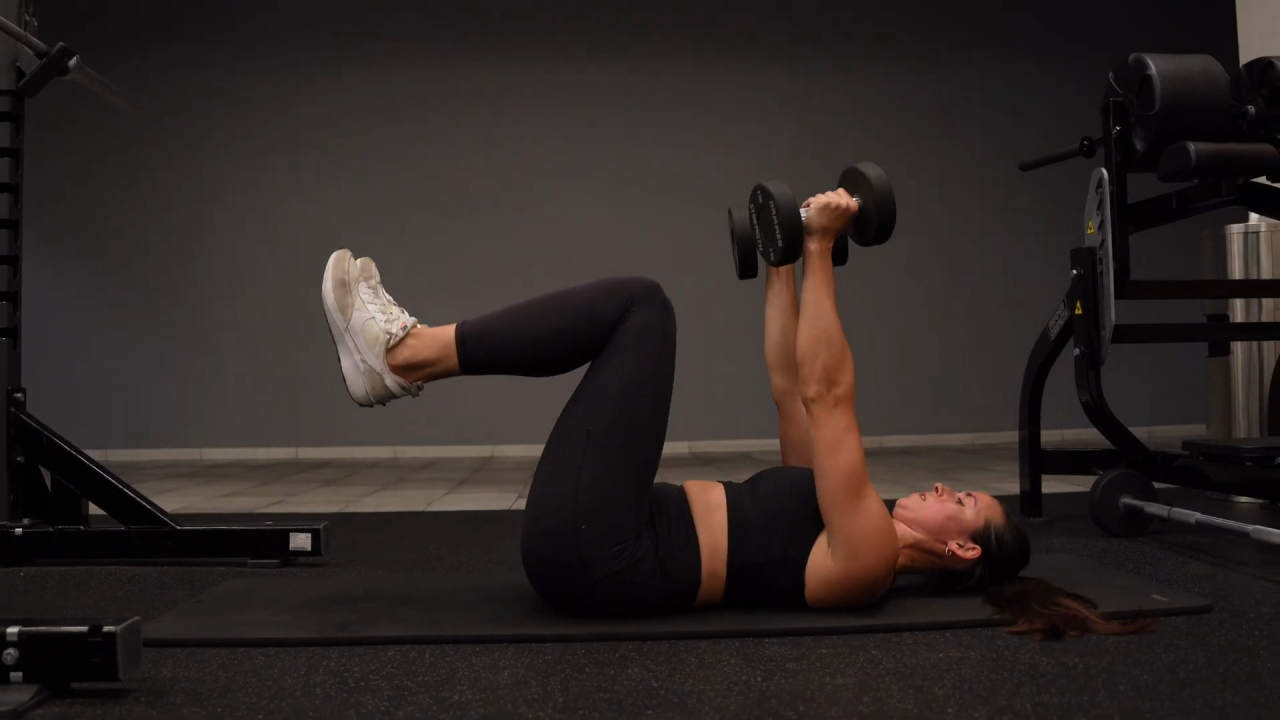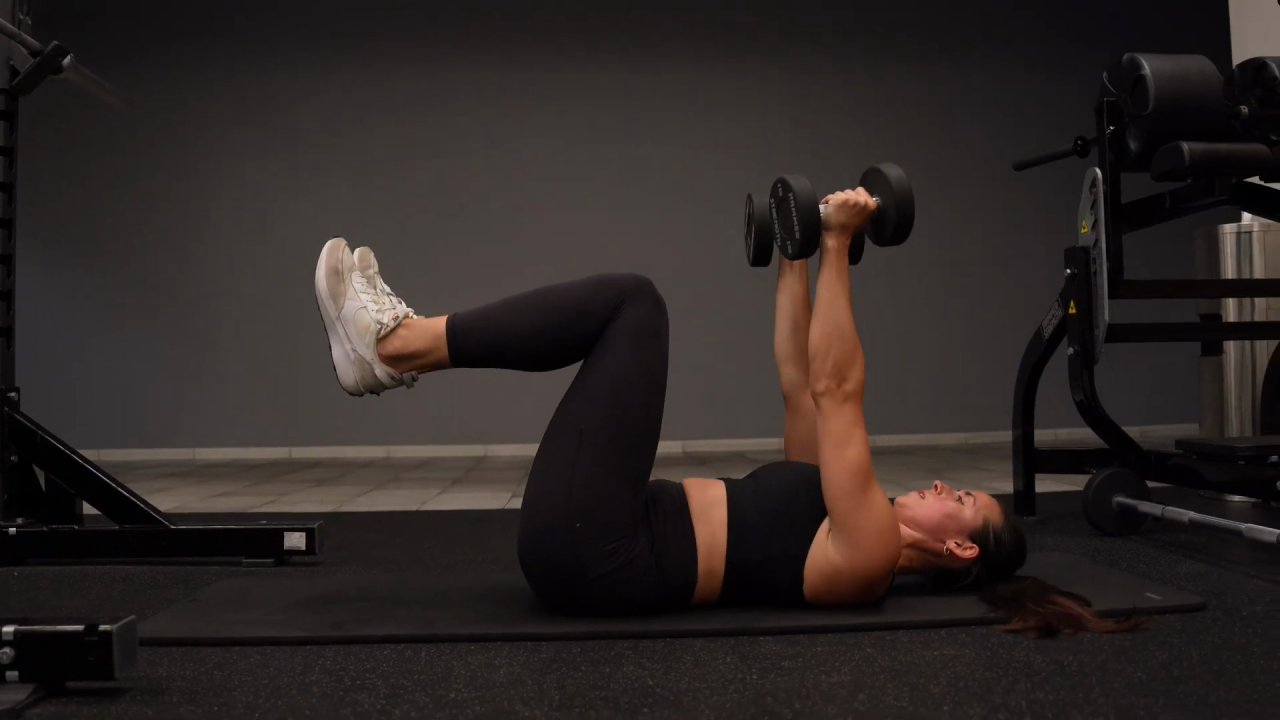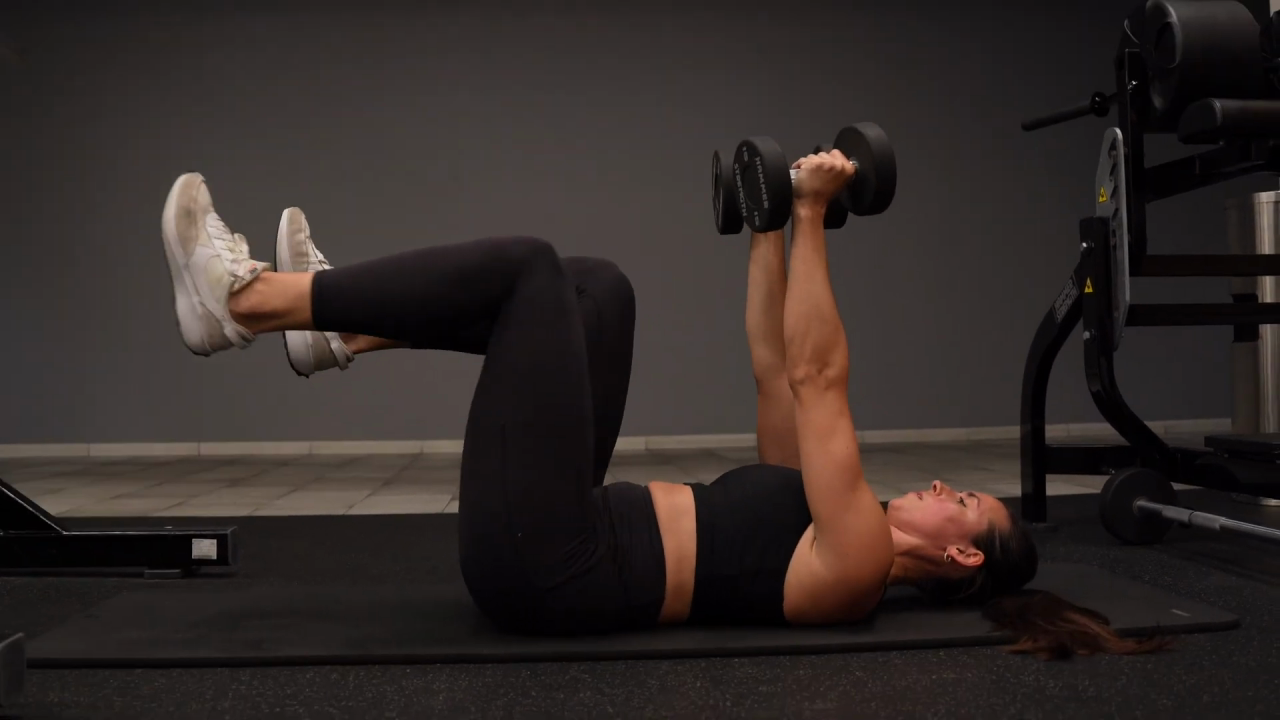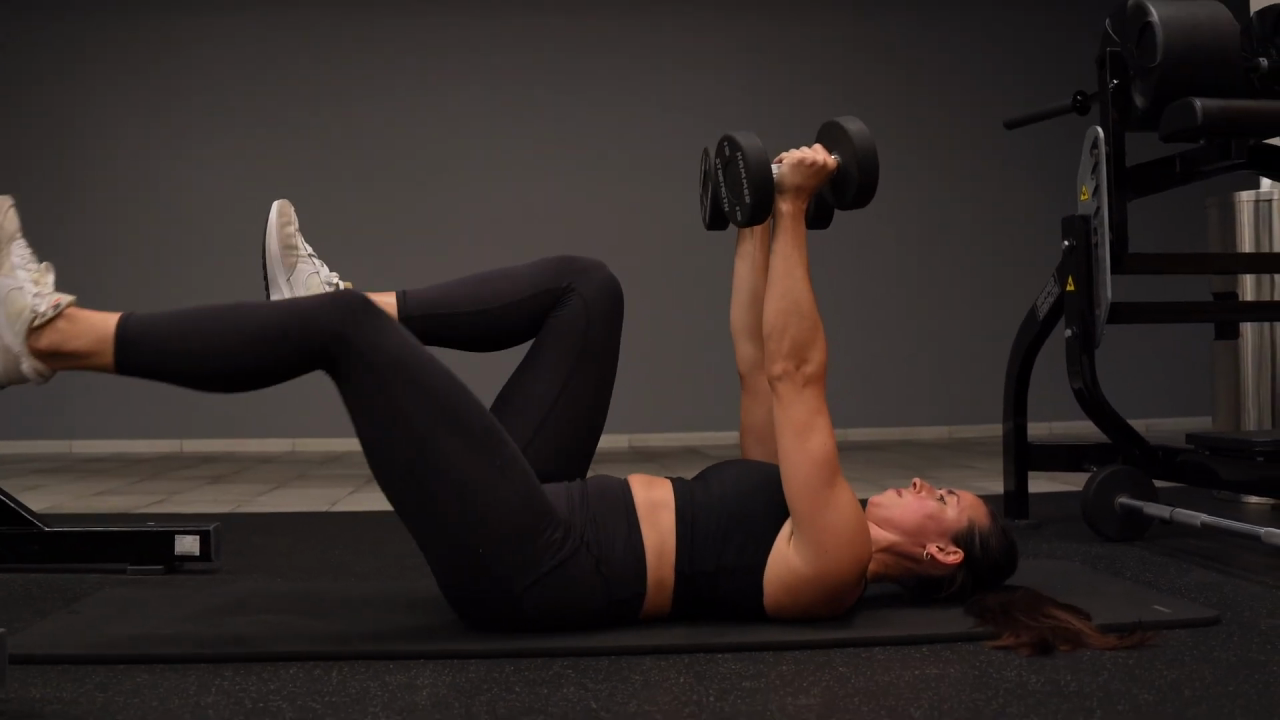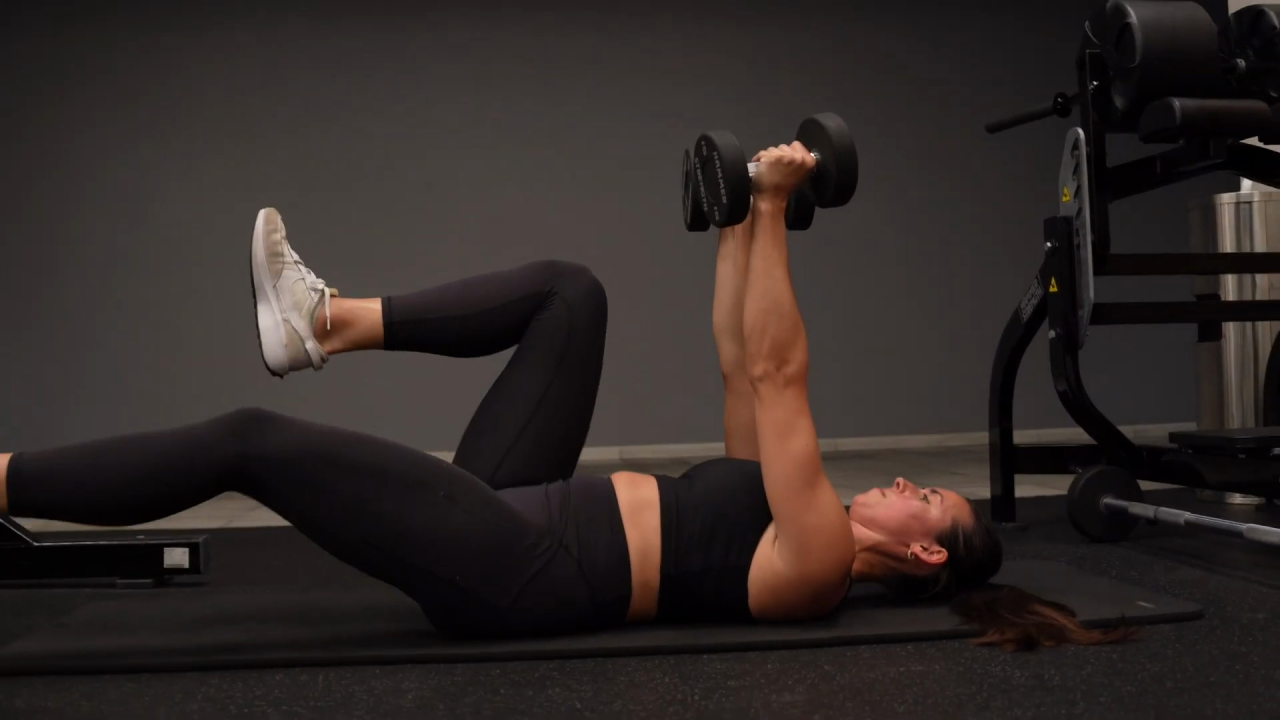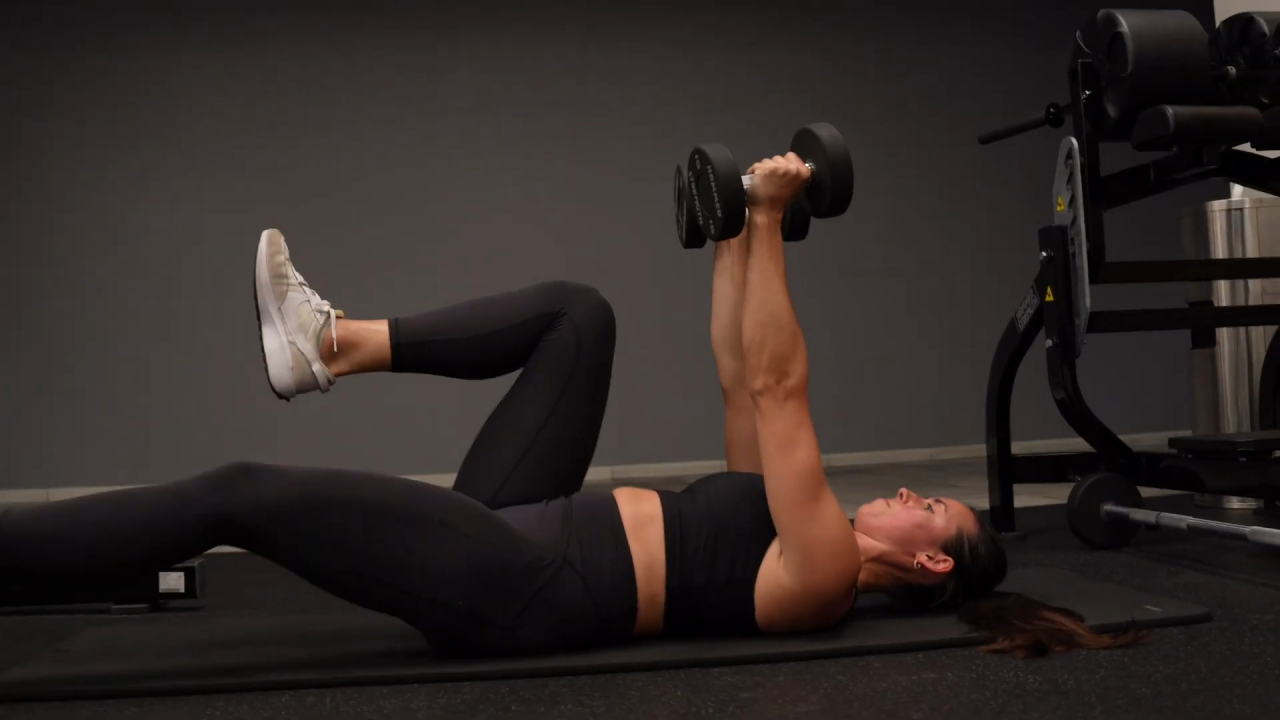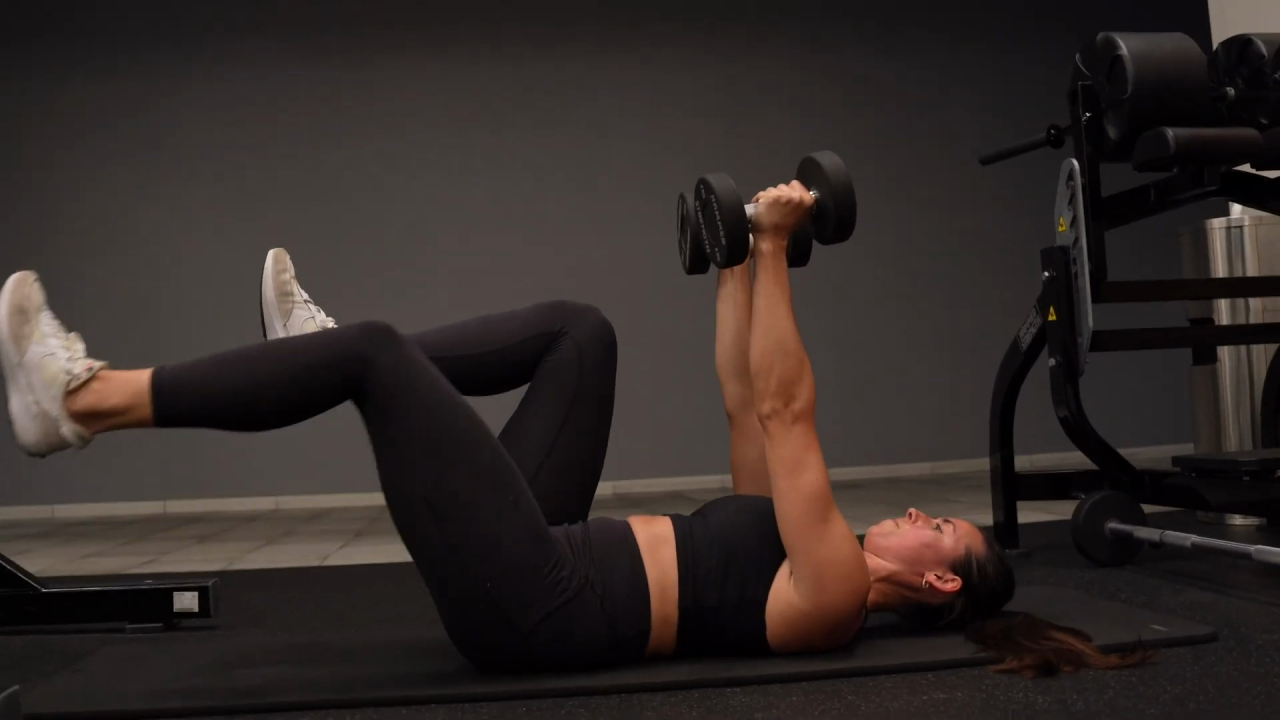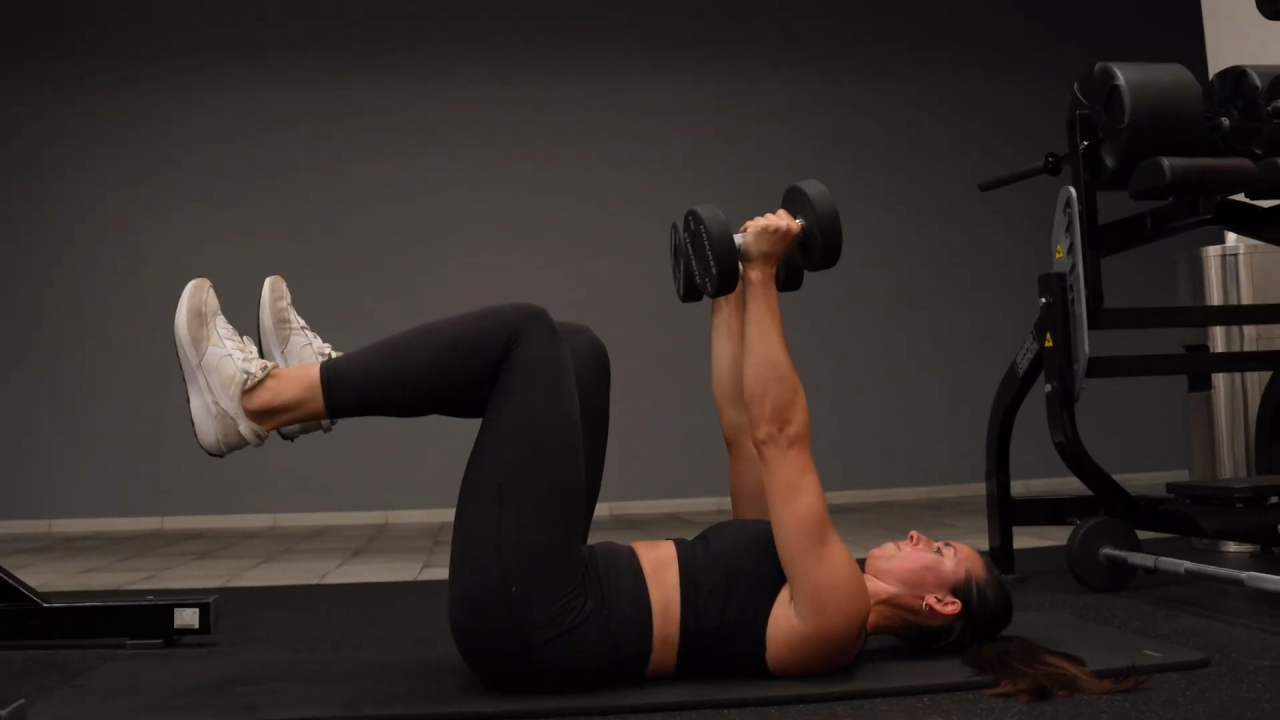
dt=0.3s
person 1, frame 1
left shoulder: (868, 559)
right shoulder: (839, 526)
left elbow: (826, 397)
right elbow: (789, 387)
left wrist: (820, 249)
right wrist: (781, 263)
left hip: (593, 557)
right hip: (595, 544)
left knee: (639, 306)
right knee: (631, 317)
left ankle: (406, 353)
right ankle: (410, 358)
person 1, frame 2
left shoulder: (868, 555)
right shoulder: (841, 520)
left elbow: (839, 390)
right elbow: (796, 383)
left wrist: (836, 248)
right wrist: (796, 257)
left hip: (589, 556)
right hip: (590, 545)
left knee: (632, 300)
right knee: (628, 314)
left ankle: (396, 343)
right ankle: (405, 342)
person 1, frame 3
left shoulder: (855, 567)
right shoulder: (819, 528)
left elbow: (816, 380)
right elbow: (772, 369)
left wrist: (811, 218)
right wrist: (769, 229)
left hip: (547, 568)
right hip: (563, 545)
left knee: (531, 268)
right knee: (595, 287)
left ankle: (253, 298)
right ankle: (342, 328)
person 1, frame 4
left shoulder: (834, 559)
right shoulder: (801, 519)
left elbow: (799, 374)
right elbow: (754, 359)
left wrist: (793, 212)
right wrist: (754, 222)
left hip: (523, 565)
right hip: (532, 522)
left knee: (343, 334)
right knee: (586, 285)
right ankle: (341, 306)
person 1, frame 5
left shoulder: (819, 560)
right shoulder: (789, 523)
left elbow: (777, 378)
right elbow: (737, 362)
left wrist: (774, 213)
right wrist: (737, 222)
left hip: (503, 571)
right hip: (515, 520)
left knee: (253, 441)
right knee: (569, 291)
right ankle: (326, 322)
person 1, frame 6
left shoulder: (824, 573)
right shoulder: (789, 531)
left elbow: (777, 390)
right elbow: (736, 377)
left wrist: (769, 224)
right wrist: (731, 234)
left hip: (505, 592)
right hip: (513, 539)
left knee: (244, 494)
right knee: (578, 311)
right ankle: (330, 342)
person 1, frame 7
left shoulder: (834, 593)
right shoulder: (796, 551)
left elbow: (783, 413)
right elbow: (740, 399)
left wrist: (776, 250)
right wrist: (736, 261)
left hip: (530, 608)
right hip: (539, 567)
left knee: (378, 355)
right knee: (579, 330)
right ankle: (334, 349)
person 1, frame 8
left shoulder: (830, 618)
right shoulder: (796, 573)
left elbow: (779, 438)
right elbow: (739, 428)
left wrist: (765, 279)
right wrist: (730, 288)
left hip: (531, 625)
right hip: (532, 608)
left knee: (531, 331)
right knee: (577, 353)
left ankle: (259, 398)
right ankle: (312, 387)
